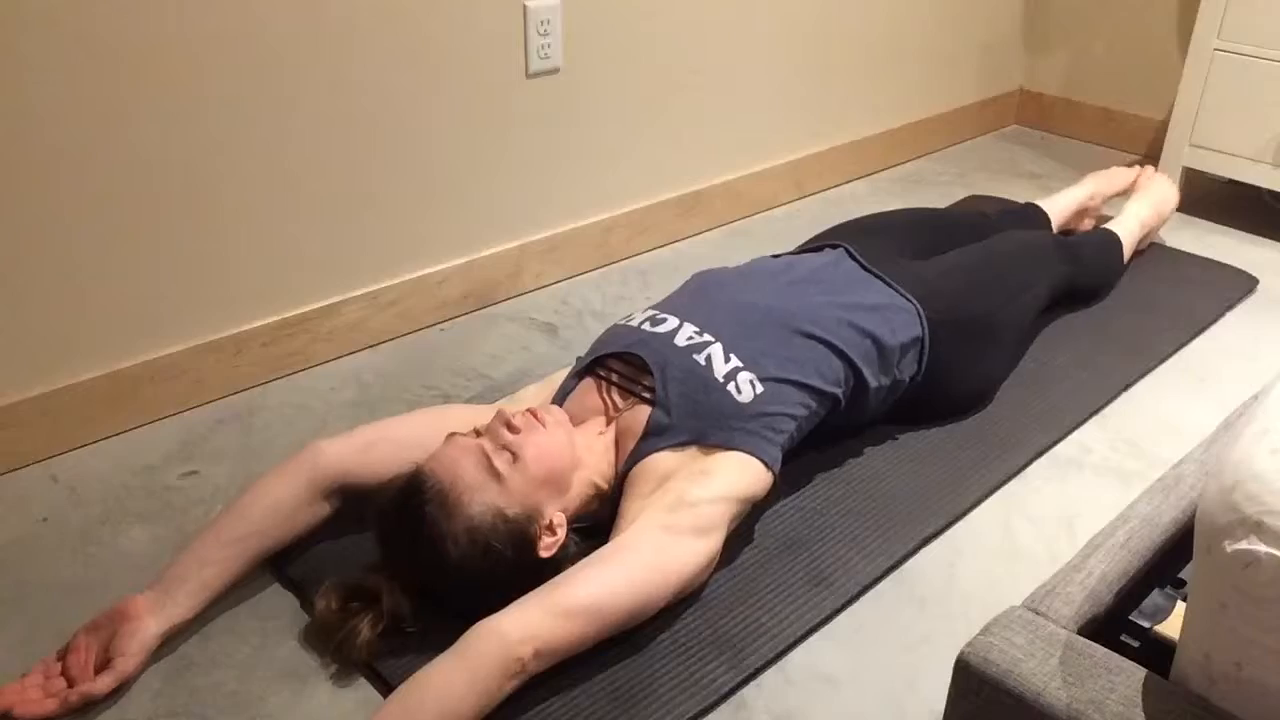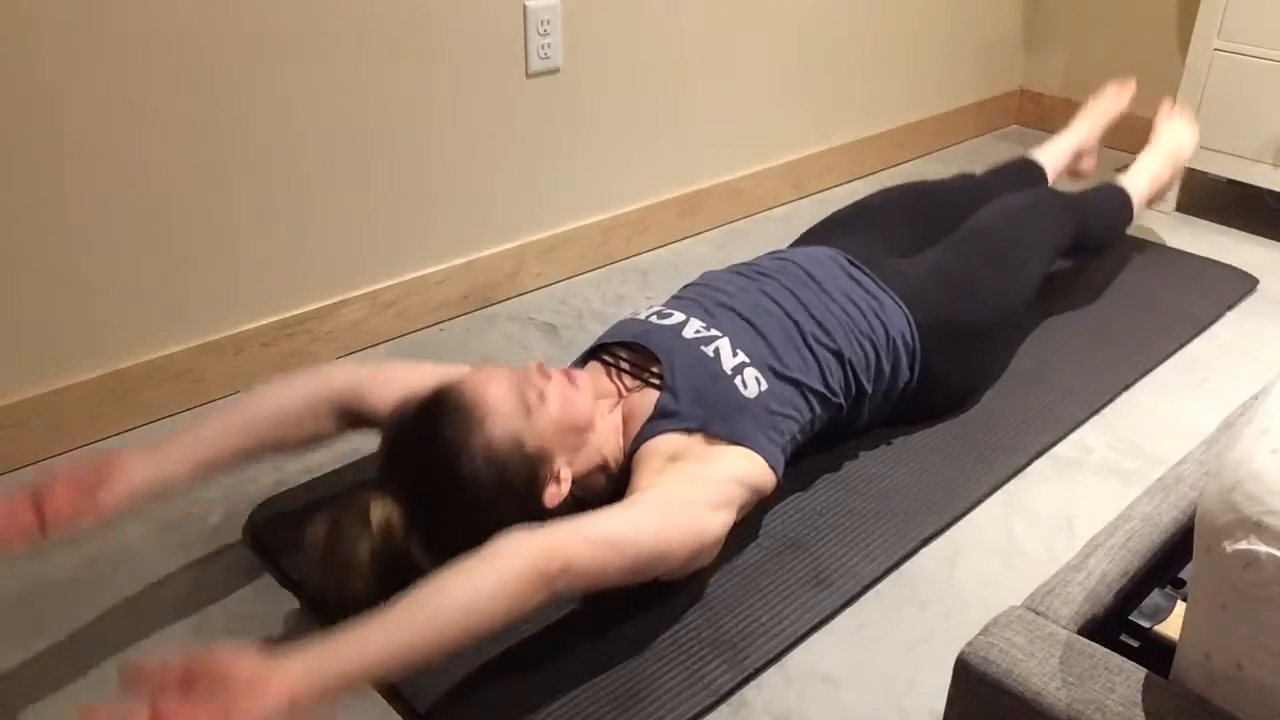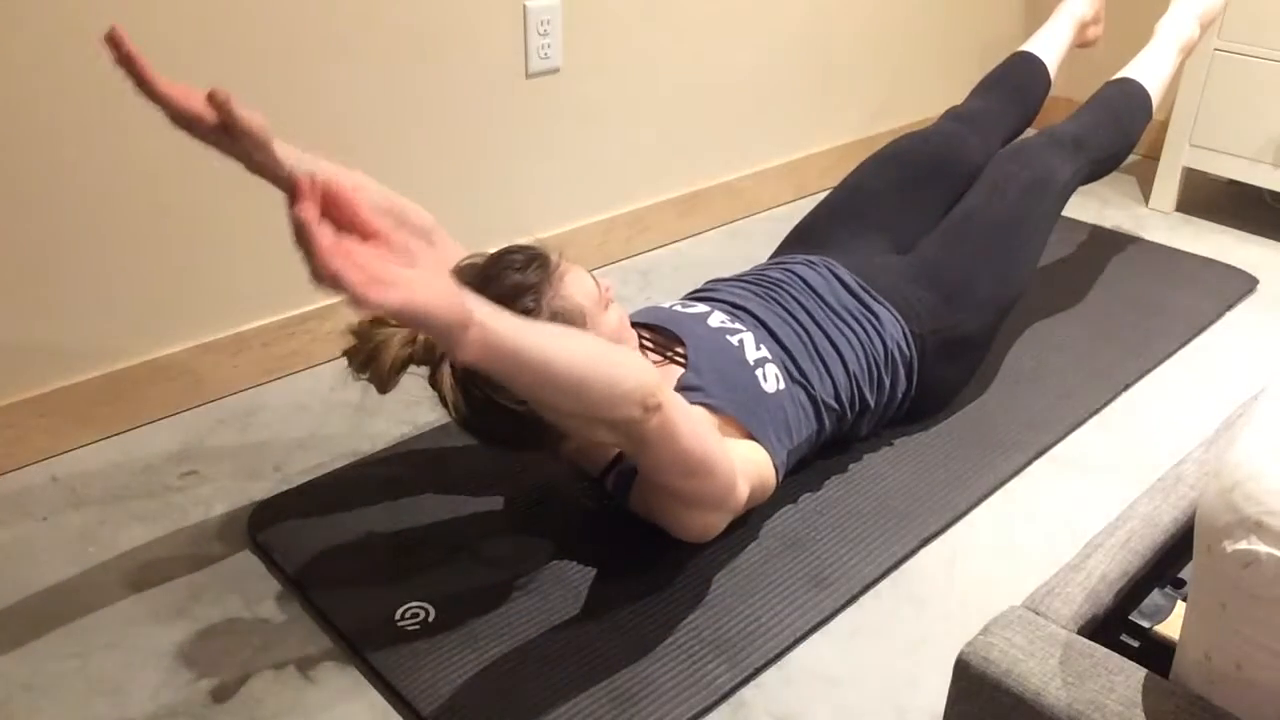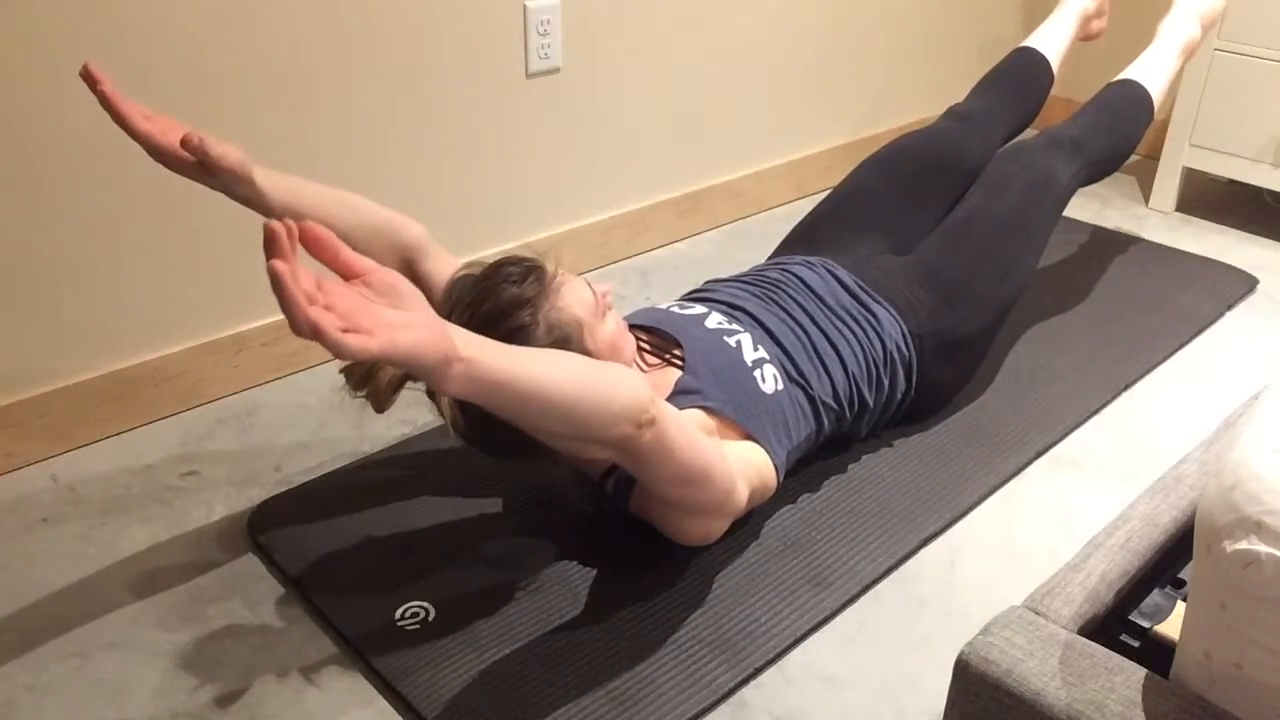
dt=1s
person 1, frame 1
left shoulder: (558, 406)
right shoulder: (683, 500)
left hip: (839, 263)
right hip: (918, 332)
left knee: (979, 219)
right knee: (1045, 261)
left ankle: (1081, 198)
right ankle: (1128, 215)
person 1, frame 2
left shoulder: (590, 383)
right shoulder: (694, 477)
left elbow: (350, 386)
right elbow: (548, 564)
left hip: (823, 264)
right hip: (914, 326)
left knee: (979, 193)
right knee: (1042, 221)
left ankle: (1076, 145)
right ankle: (1146, 169)
person 1, frame 3
left shoulder: (596, 379)
right shoulder: (694, 481)
left elbow: (421, 238)
right elbow: (642, 403)
left wrist: (256, 149)
right wrist: (453, 315)
left hip: (811, 274)
right hip: (908, 331)
left knee: (966, 134)
right knee: (1044, 160)
person 1, frame 4
left shoulder: (601, 359)
right shoulder: (692, 484)
left elbow: (413, 250)
right elbow: (636, 417)
left wrist: (228, 171)
right wrist: (438, 347)
left hip: (807, 270)
right hip: (910, 330)
left knee: (966, 133)
right knee: (1043, 161)
